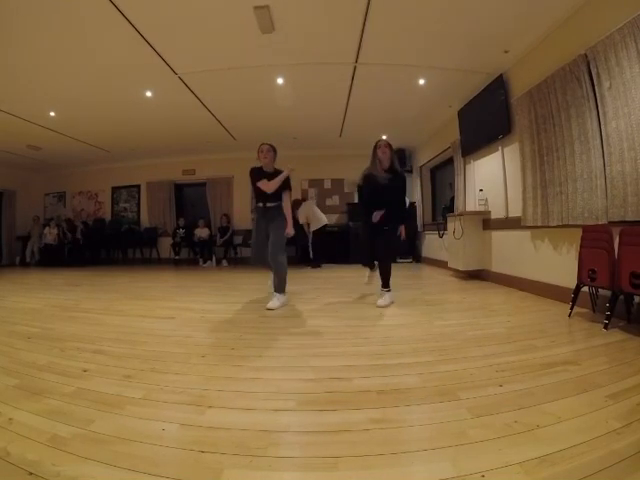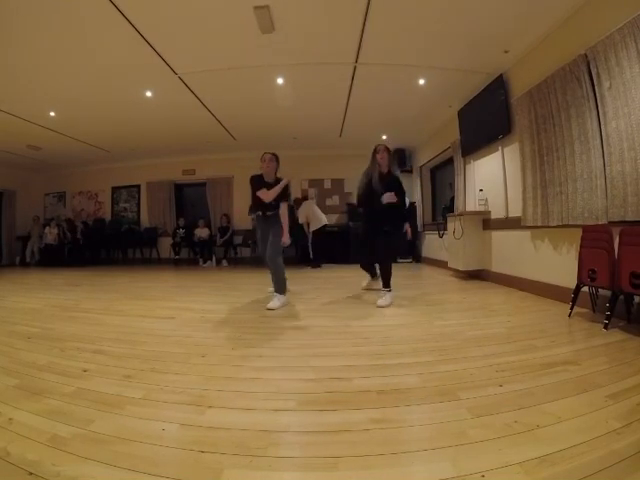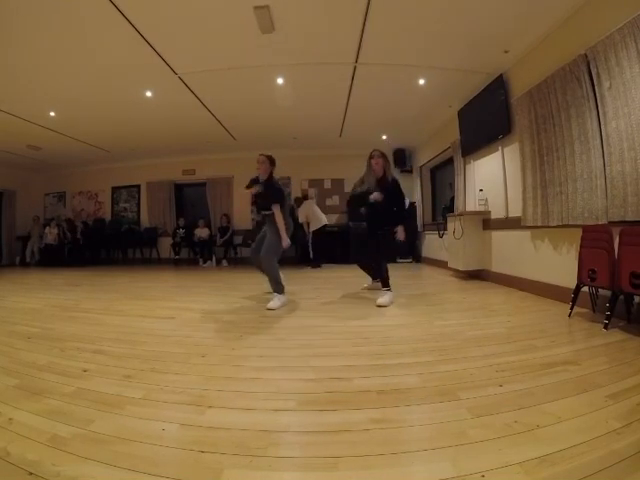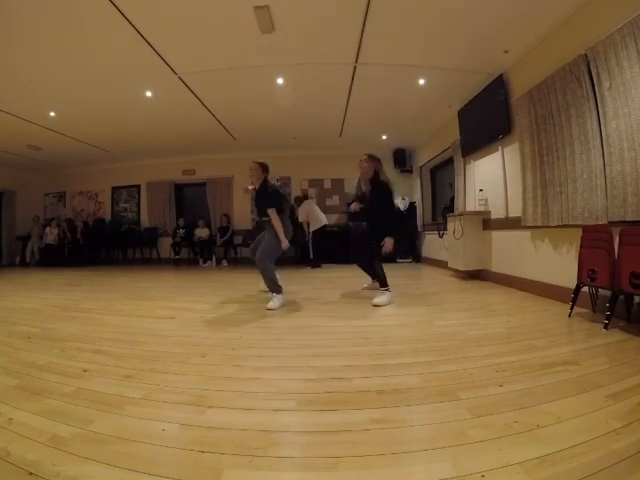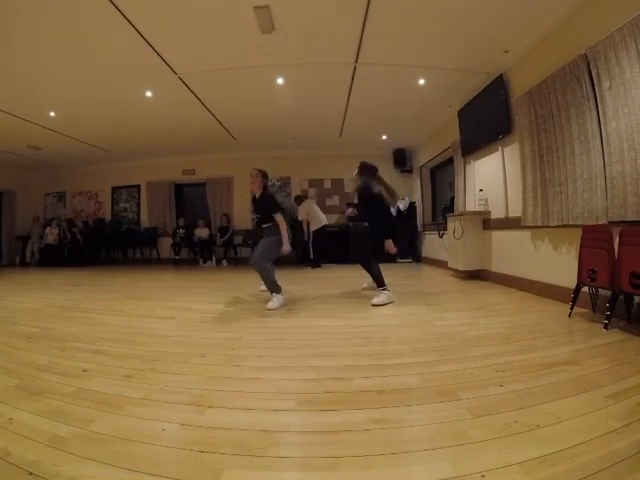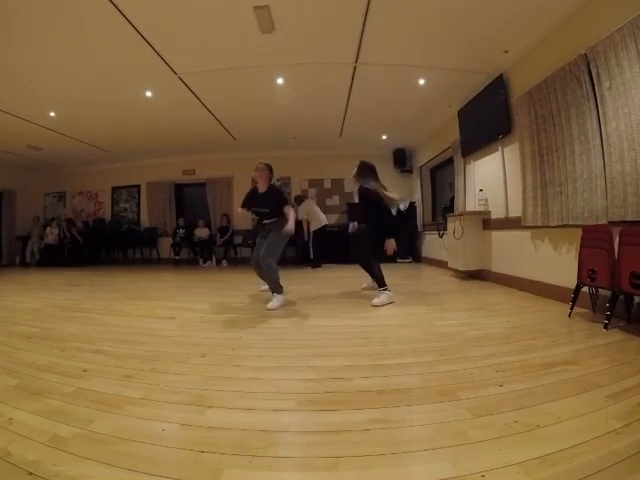
dt=0.1s
person 1, frame 1
left shoulder: (398, 175)
right shoulder: (370, 174)
left elbow: (401, 201)
right elbow: (364, 199)
left wrist: (402, 223)
right wrist: (372, 212)
left hip: (390, 222)
right hip: (372, 221)
left knee: (385, 254)
right knee: (368, 253)
left ankle: (386, 291)
right ankle: (371, 267)
person 1, frame 2
left shoulder: (394, 179)
right shoulder: (369, 178)
left elbow: (401, 202)
right elbow: (363, 202)
left wrist: (405, 221)
right wrist: (381, 199)
left hip: (390, 224)
right hip: (372, 224)
left knee: (385, 254)
right knee: (366, 260)
left ankle: (387, 291)
right ankle: (374, 277)
person 1, frame 3
left shoulder: (391, 183)
right shoulder: (365, 182)
left elbow: (401, 205)
right elbow: (352, 204)
left wrist: (400, 224)
right wrist: (369, 198)
left hip: (387, 227)
right hip: (372, 228)
left knee: (378, 256)
right knee: (363, 259)
left ankle: (387, 291)
right ankle: (377, 280)
person 1, frame 4
left shoulder: (381, 185)
right shoulder: (363, 186)
left elbow: (390, 210)
right elbow: (358, 203)
left wrist: (390, 236)
right wrist: (356, 205)
left hip: (383, 229)
right hip: (373, 228)
left knee: (371, 256)
right knee: (362, 256)
left ankle: (385, 291)
right ankle: (376, 280)
person 1, frame 5
left shoulder: (368, 191)
right shoulder: (364, 189)
left elbow: (382, 214)
left wrist: (388, 238)
right wrist: (355, 211)
left hip: (382, 230)
right hip: (377, 229)
left knee: (368, 256)
right knee: (364, 254)
left ankle: (385, 292)
right ankle: (376, 282)
person 1, frame 6
left shoulder: (367, 190)
right shoulder: (365, 189)
left elbow: (382, 212)
left wrist: (389, 237)
right wrist: (358, 224)
left hip: (382, 229)
right hip: (375, 228)
left knee: (368, 255)
right knee: (361, 252)
left ankle: (385, 292)
right ankle: (376, 281)
person 2, frame 1
left shoulder: (283, 176)
right shoulder: (255, 172)
left elbow: (286, 200)
right elbow: (268, 188)
left wrist: (290, 224)
right wrist: (284, 174)
left hip: (278, 216)
right hip: (261, 215)
left knee: (274, 253)
right knee: (257, 255)
left ankle: (280, 294)
right ankle: (280, 279)
person 2, frame 2
left shoulder: (283, 186)
right shoulder: (255, 180)
left elbow: (283, 210)
right elbow: (266, 197)
left wrist: (286, 233)
right wrist: (282, 184)
left hip: (277, 222)
right hip: (263, 222)
left knee: (273, 256)
right knee: (266, 256)
left ankle: (280, 295)
right ankle: (280, 282)
person 2, frame 3
left shoulder: (272, 186)
right shoulder: (257, 181)
left elbow: (277, 211)
left wrist: (284, 236)
right wrist: (253, 191)
left hip: (279, 224)
right hip: (270, 223)
left knee: (267, 257)
right knee: (255, 253)
left ankle: (280, 295)
right ankle: (276, 278)
person 2, frame 4
left shoulder: (266, 191)
right shoulder: (260, 188)
left elbow: (273, 215)
left wrist: (283, 238)
left hip: (279, 228)
right hip: (269, 228)
left knee: (262, 258)
right knee: (254, 251)
left ankle: (278, 295)
right ankle: (271, 281)
person 2, frame 5
left shoulder: (268, 198)
right shoulder: (255, 198)
left elbow: (281, 220)
left wrist: (286, 242)
left hip: (277, 233)
right hip: (267, 233)
left knee: (259, 260)
right knee: (256, 260)
left ankle: (278, 295)
right ankle: (271, 283)
person 2, frame 6
left shoulder: (275, 192)
right shoulder: (252, 194)
left elbow: (289, 210)
right elbow: (242, 211)
left wrist: (291, 223)
left hip: (278, 229)
right hip: (263, 230)
left knee: (266, 258)
right knee: (256, 262)
left ankle: (278, 295)
right ankle: (271, 281)
